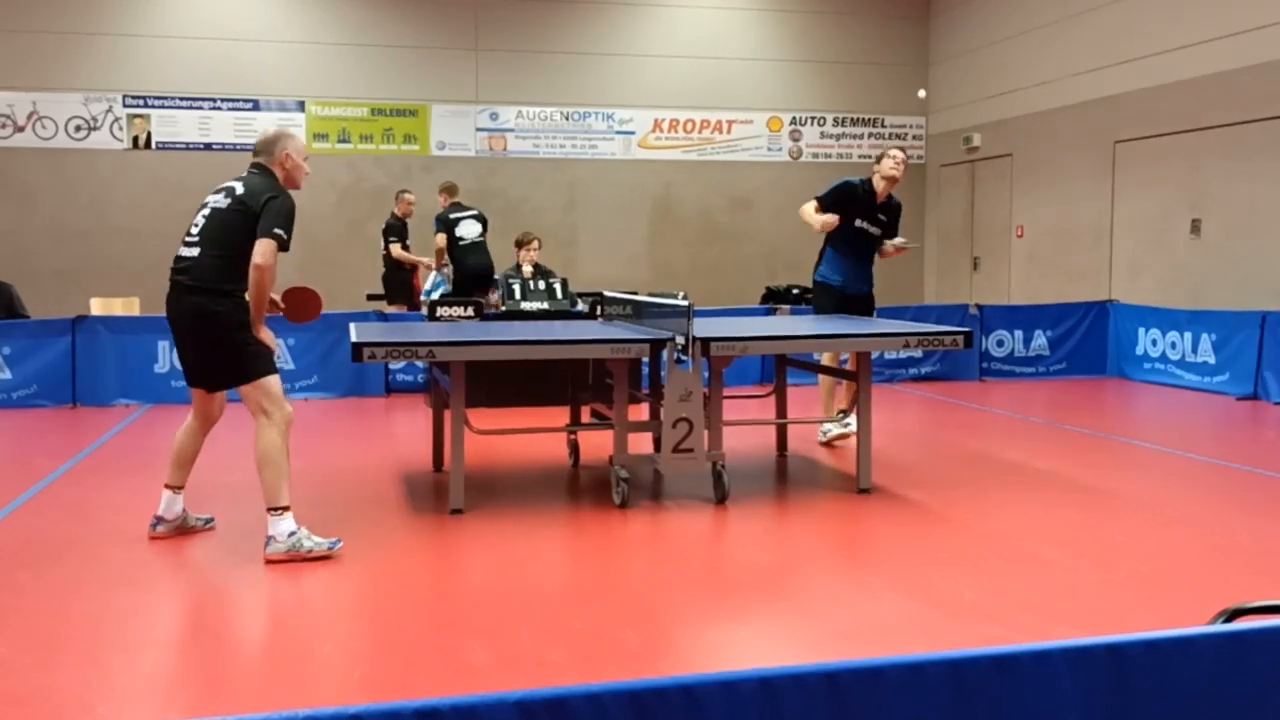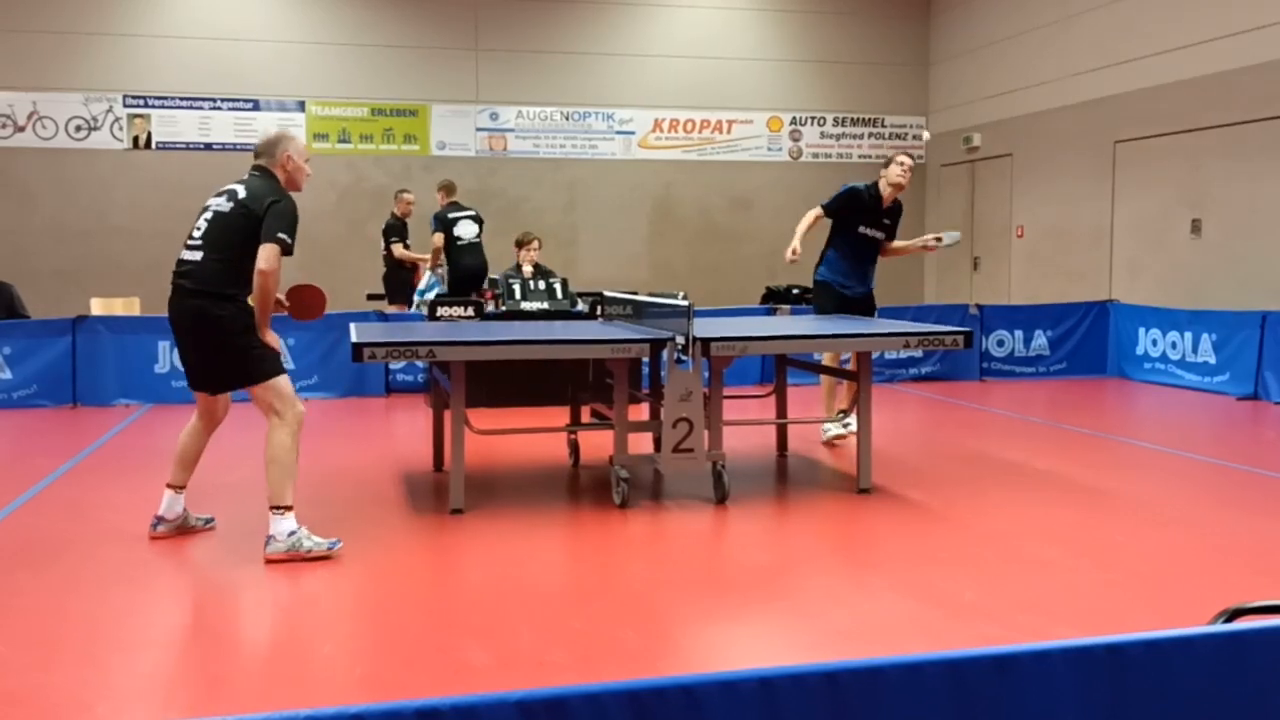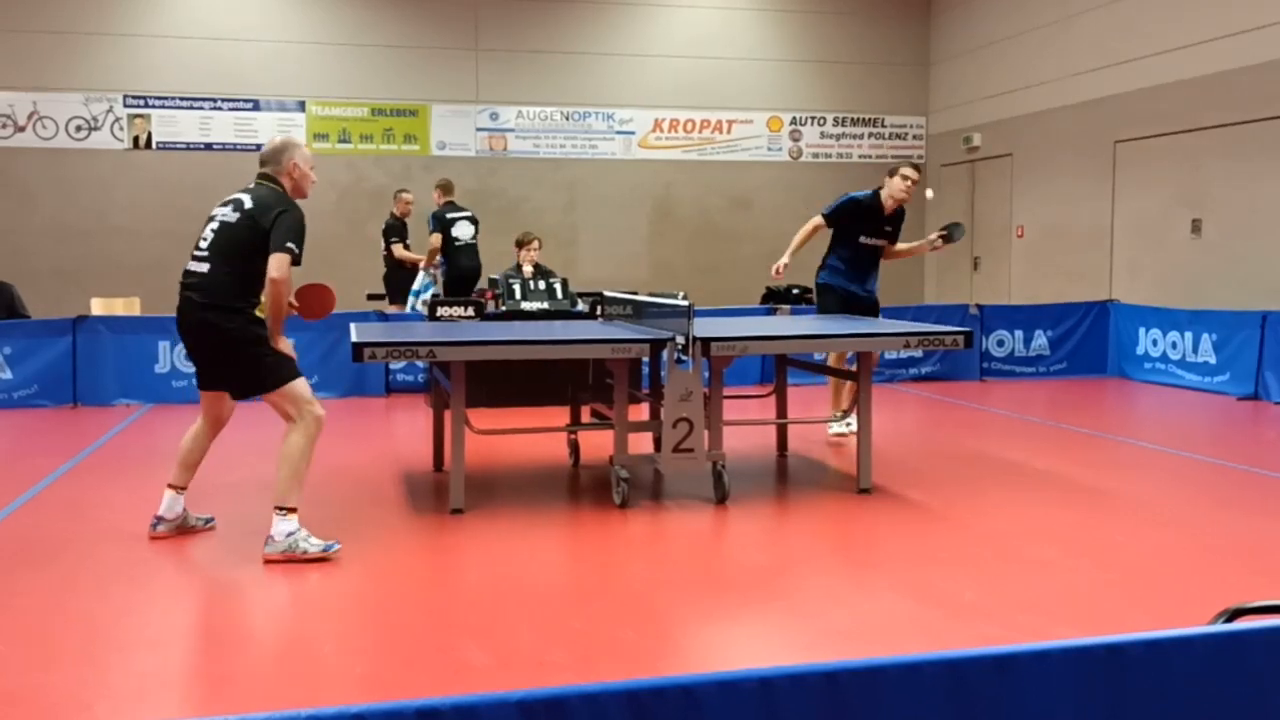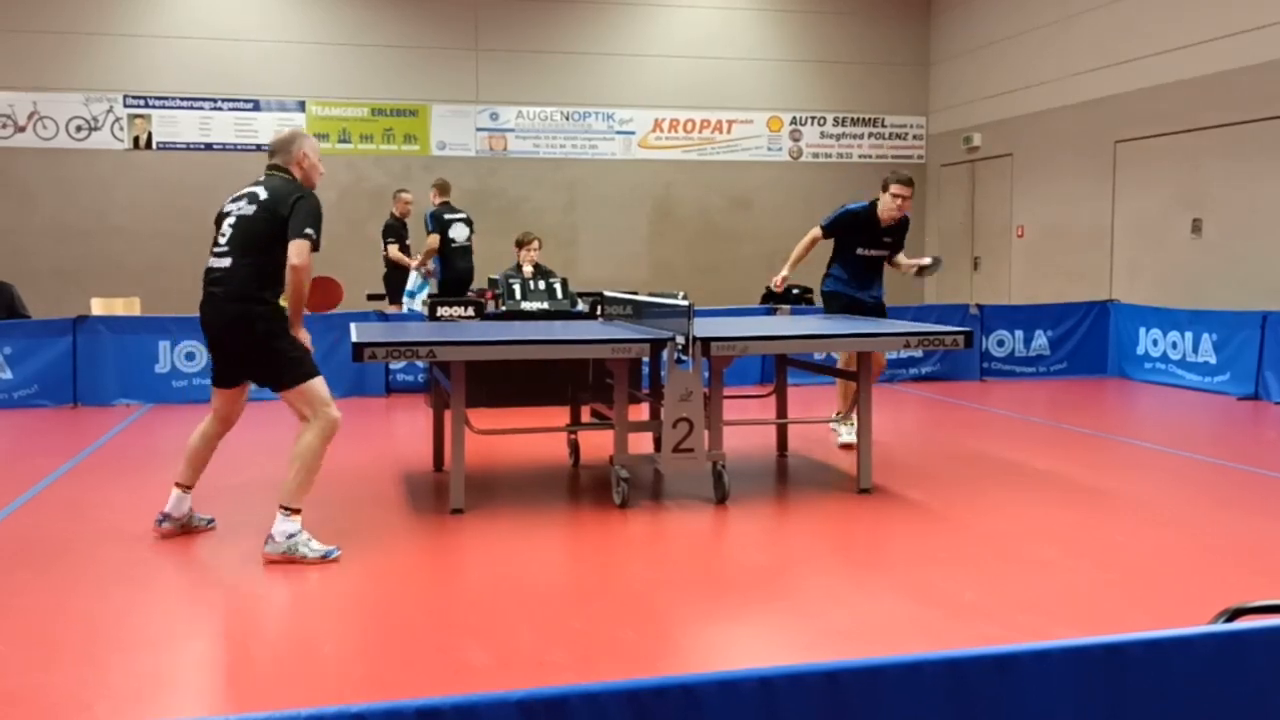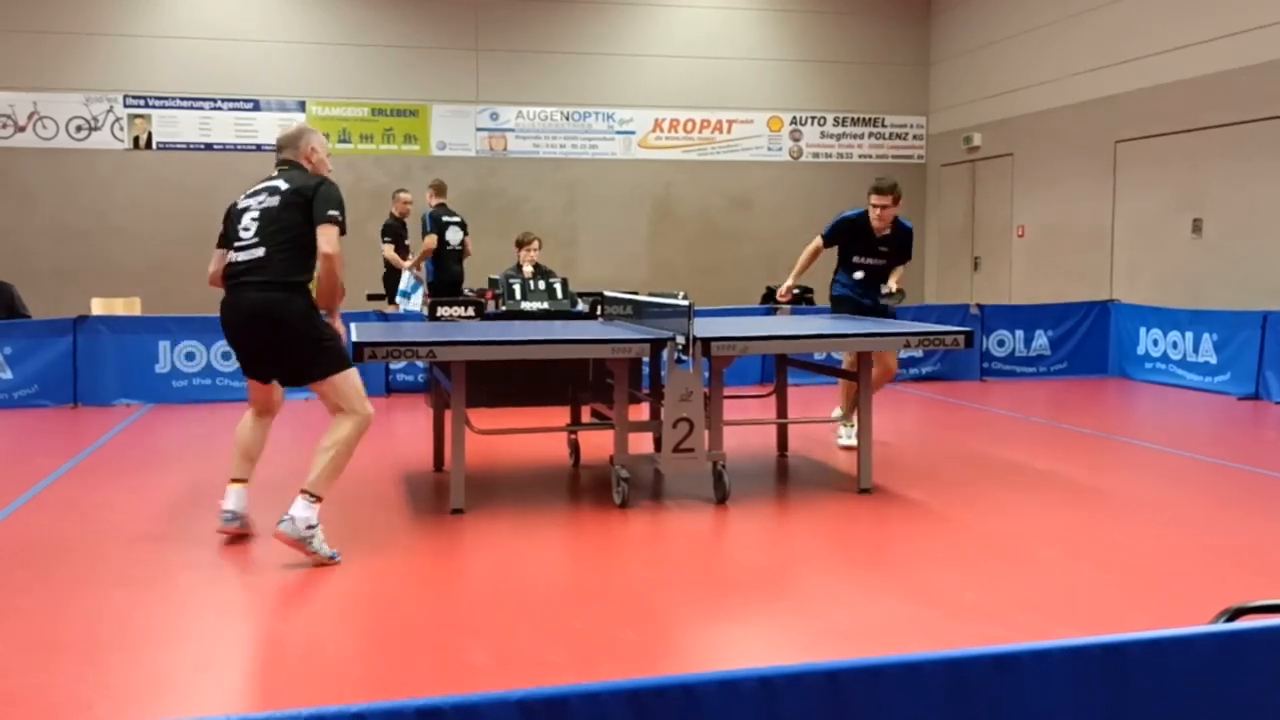
dt=0.1s
person 1, frame 1
left shoulder: (229, 190)
right shoulder: (276, 198)
right elbow: (261, 263)
left wrist: (258, 298)
right wrist: (258, 324)
left hip: (184, 304)
right hip: (215, 310)
left knee: (206, 411)
right knee: (274, 412)
left ankle: (169, 512)
right ankle: (282, 532)
person 1, frame 2
left shoulder: (231, 193)
right shoulder: (278, 202)
right elbow: (265, 267)
left wrist: (262, 299)
right wrist: (262, 327)
left hip: (186, 307)
right hip: (218, 314)
left knee: (210, 412)
right knee: (286, 412)
left ankle: (170, 512)
right ankle: (283, 531)
person 1, frame 3
left shoulder: (233, 203)
right shoulder: (285, 210)
right elbow: (277, 277)
left wrist: (264, 303)
right wrist: (275, 335)
left hip: (194, 318)
right hip: (228, 324)
left knee: (214, 416)
right knee: (307, 415)
left ankle: (169, 512)
right ankle: (284, 532)
person 1, frame 4
left shoulder: (242, 197)
right shoulder: (301, 198)
right elbow: (297, 263)
right wrist: (296, 324)
left hip: (217, 314)
right hip: (254, 319)
left knee: (224, 414)
right knee: (322, 416)
left ankle: (176, 510)
right ankle: (285, 532)
person 1, frame 5
left shoulder: (247, 196)
right shoulder: (318, 187)
left elbow: (217, 272)
right elbow: (329, 250)
right wrist: (331, 313)
left hip: (237, 311)
right hip: (284, 309)
left knee: (264, 407)
right knee: (354, 411)
left ankle: (234, 508)
right ankle: (301, 515)
person 2, frame 1
left shoulder: (894, 208)
right shoulder: (849, 188)
left elbow: (883, 250)
right elbow: (809, 207)
left wrist: (896, 247)
right wrist: (817, 218)
left hip: (862, 289)
right hip: (830, 283)
right knee: (832, 349)
left ankle: (845, 413)
right ankle: (828, 422)
person 2, frame 2
left shoulder: (896, 209)
right shoulder: (855, 194)
right elbow: (814, 213)
left wrist: (918, 244)
right wrist: (796, 240)
left hip: (862, 289)
right hip: (831, 282)
left ankle: (847, 413)
right ankle: (830, 421)
person 2, frame 3
left shoulder: (899, 214)
right shoulder: (856, 203)
right elbow: (815, 224)
left wrist: (922, 244)
right wrist: (787, 256)
left hip: (866, 290)
right hip: (834, 284)
right knee: (840, 348)
left ankle: (846, 411)
right ankle: (836, 417)
person 2, frame 4
left shoulder: (902, 224)
right shoulder: (852, 214)
right elbow: (814, 236)
left wrist: (909, 264)
right wrist: (787, 269)
left hip: (872, 296)
right hip: (840, 291)
left knee: (878, 362)
right knee: (851, 350)
left ankle: (846, 413)
right ankle: (843, 421)
person 2, frame 5
left shoulder: (904, 232)
right shoulder: (847, 223)
left elbow: (900, 263)
right elbow: (817, 245)
left wrist: (893, 281)
right wrist: (792, 279)
left hip: (880, 301)
right hip: (847, 296)
left knee: (888, 369)
right knee: (856, 354)
left ankle: (849, 408)
right ankle: (845, 422)
